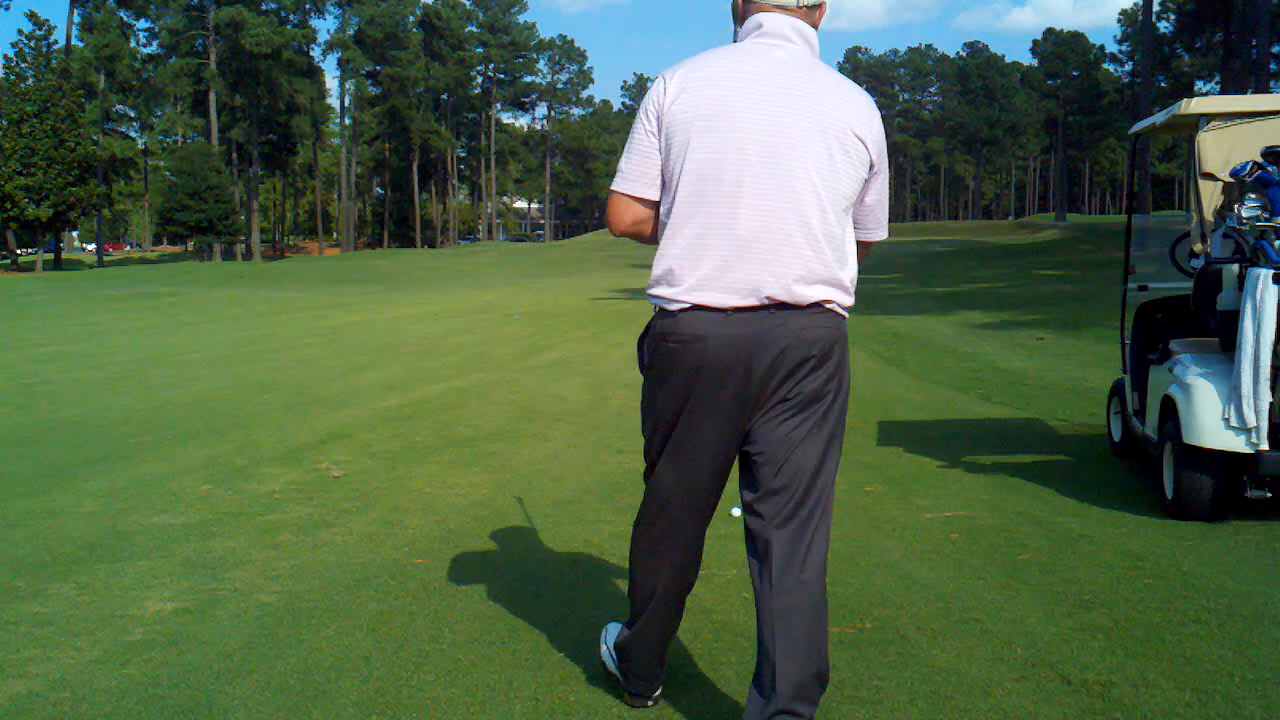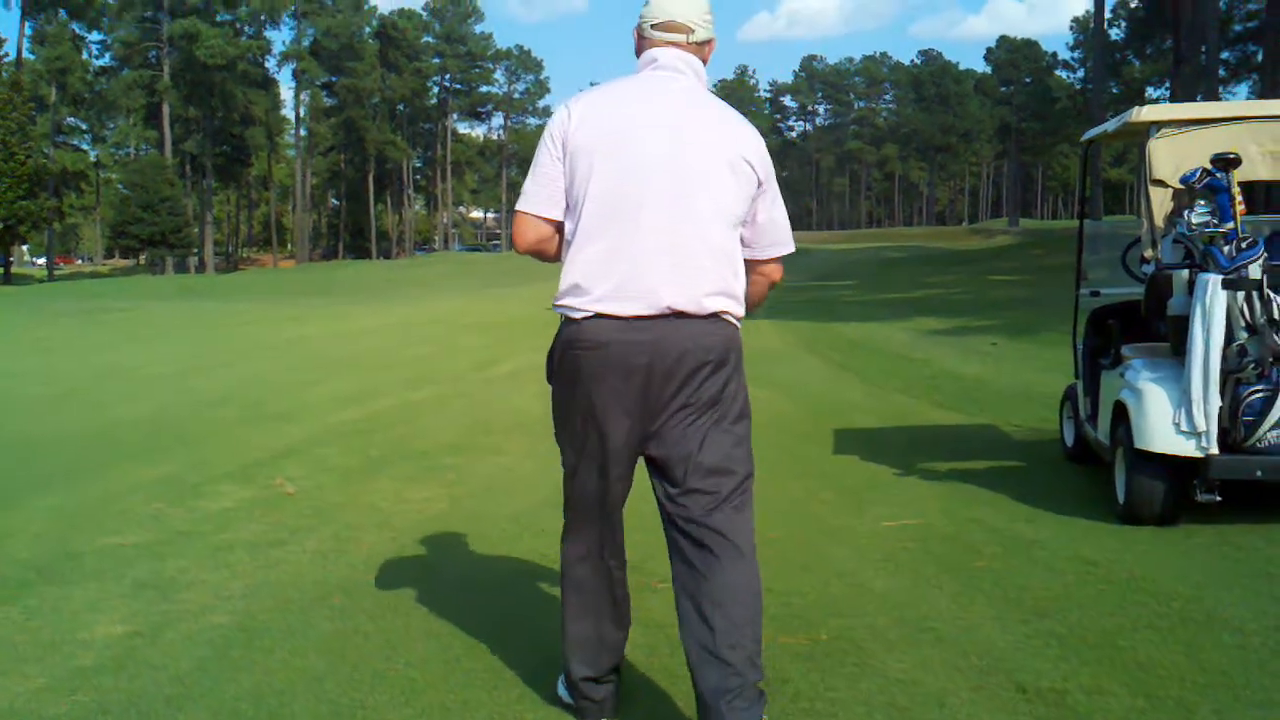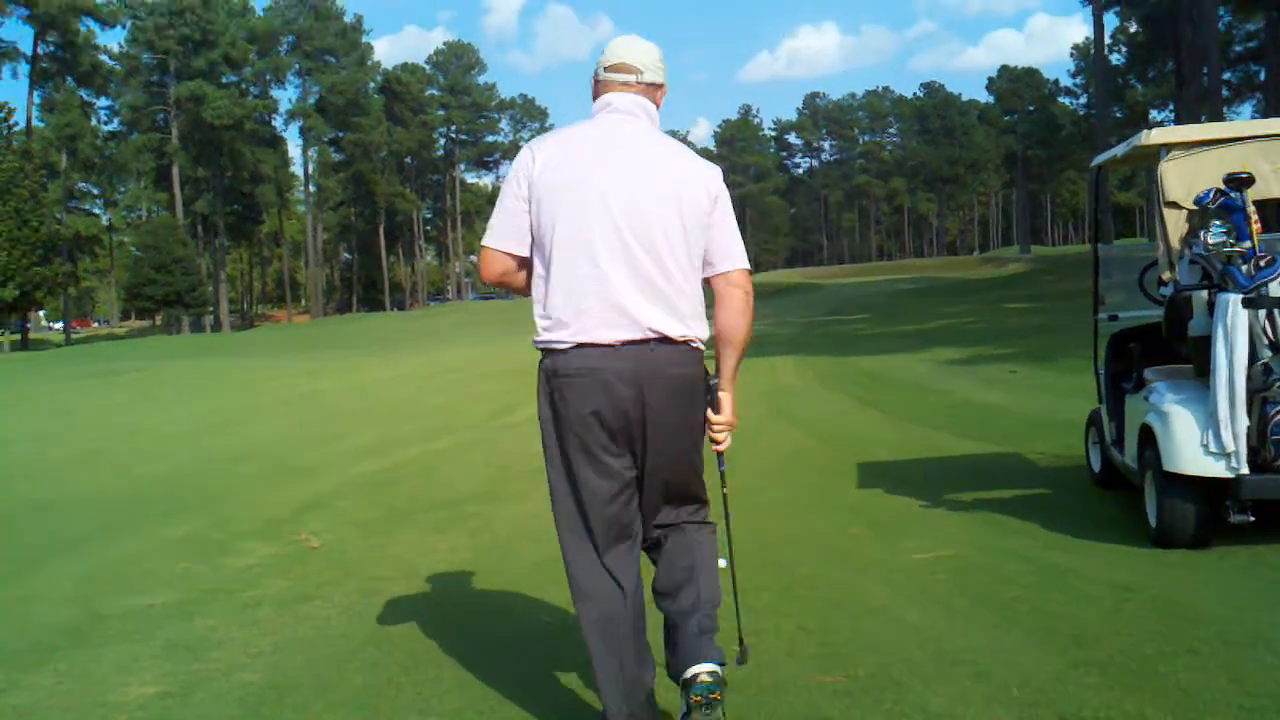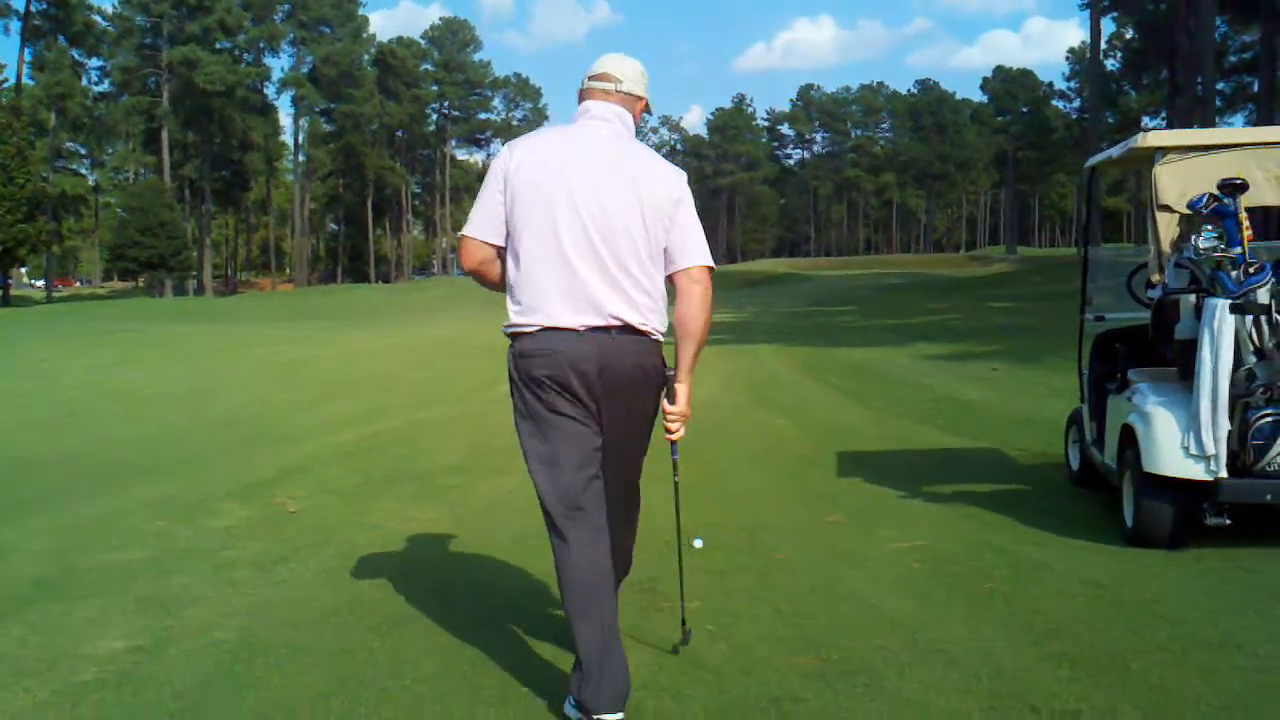
dt=0.3s
person 1, frame 1
left shoulder: (679, 85)
right shoulder: (855, 107)
left elbow: (625, 216)
right elbow: (863, 242)
left hip: (695, 334)
right hip: (807, 339)
left knee: (673, 512)
right knee: (794, 538)
person 1, frame 2
left shoulder: (578, 113)
right shoulder: (740, 132)
left elbow: (529, 236)
right elbow: (767, 269)
left hip: (598, 342)
right hip: (704, 348)
left knee: (593, 518)
right knee: (716, 532)
person 1, frame 3
left shoulder: (541, 156)
right shoulder: (696, 169)
left elbow: (496, 269)
right elbow: (735, 288)
right wrist: (726, 390)
left hip: (580, 372)
right hip: (674, 367)
left knee: (599, 546)
right knee: (678, 521)
right ankle: (699, 659)
person 1, frame 4
left shoulder: (520, 154)
right shoulder: (663, 173)
left elbow: (474, 257)
right elbow: (694, 283)
right wrist: (684, 379)
left hip: (546, 353)
right hip: (633, 355)
left knee: (575, 514)
right knee: (615, 502)
right ankle: (597, 645)
